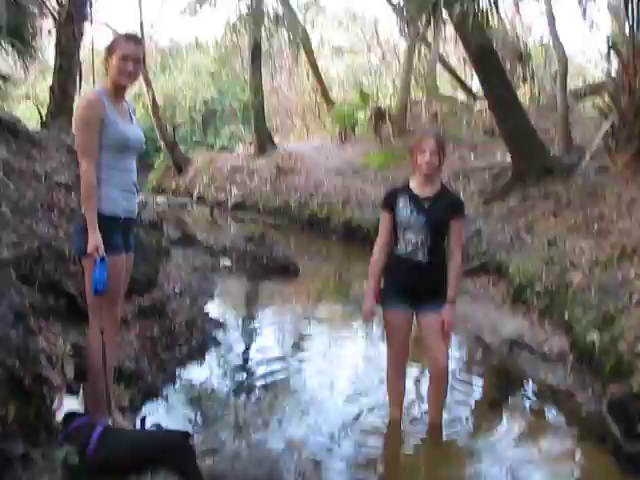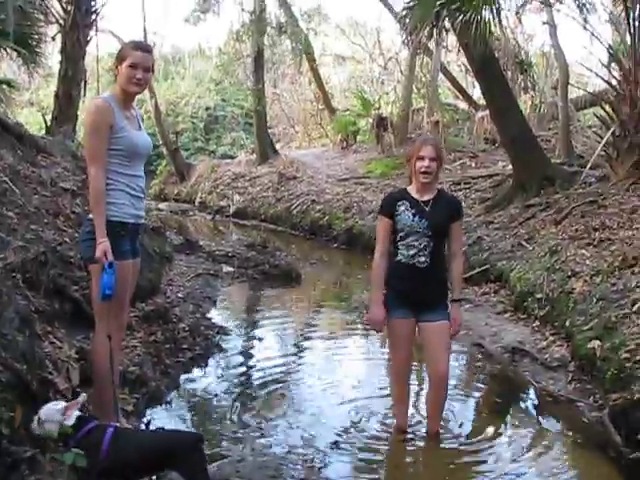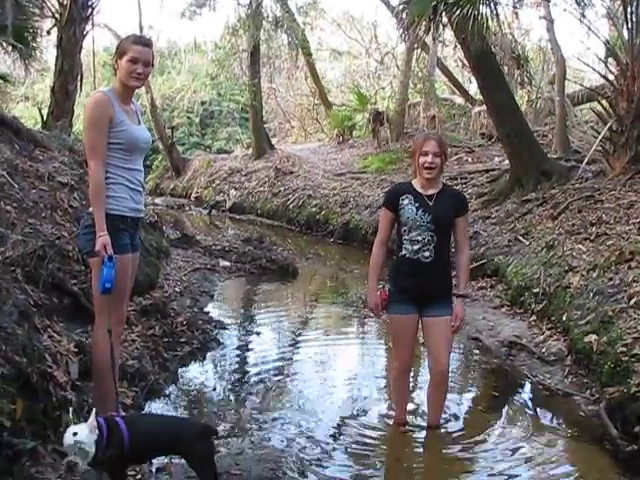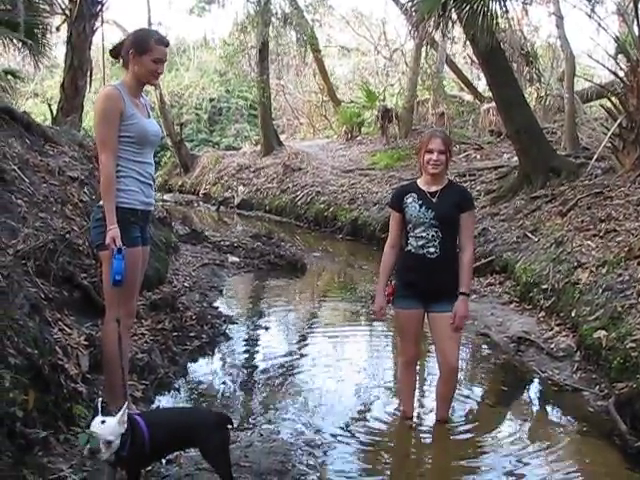
dt=1s
person 1, frame 1
left shoulder: (127, 107)
right shoulder: (93, 103)
right elbow: (87, 168)
left wrist: (127, 217)
right wrist: (93, 231)
left hip: (125, 220)
right hip: (103, 219)
left knee: (113, 320)
right knee: (102, 322)
left ankle: (107, 409)
right ankle: (100, 415)
person 1, frame 2
left shoulder: (135, 115)
right shoulder: (102, 108)
right elbow: (96, 174)
left wrist: (132, 227)
right wrist: (101, 236)
left hip: (132, 226)
right hip: (110, 226)
left knee: (119, 326)
right knee: (107, 327)
left ankle: (113, 414)
right ankle: (106, 420)
person 1, frame 3
left shoulder: (134, 109)
right shoulder: (102, 102)
right elbow: (95, 168)
left wrist: (132, 222)
right wrist: (101, 230)
left hip: (131, 221)
right hip: (110, 221)
left knee: (118, 321)
right knee: (107, 322)
left ankle: (111, 408)
right ankle: (106, 414)
person 1, frame 4
left shoulder: (144, 102)
right shoulder: (111, 97)
right elbow: (106, 162)
left wrist: (140, 217)
right wrist: (111, 223)
left hip: (141, 214)
right hip: (120, 214)
left knee: (128, 314)
right knee: (118, 315)
left ankle: (120, 400)
right ankle: (116, 407)
person 2, frame 1
left shoulder: (451, 202)
right shoulder: (395, 196)
left elbow: (455, 253)
right elbow: (382, 244)
left wrist: (450, 302)
right wrist: (370, 292)
left hip: (432, 293)
right hip: (396, 289)
left knee: (439, 366)
right knee: (397, 360)
left ankle: (434, 426)
right ankle: (396, 422)
person 2, frame 2
left shoulder: (450, 205)
right shoulder: (393, 201)
left elbow: (456, 256)
right elbow: (381, 253)
left wrist: (456, 302)
right wrist: (376, 301)
left hip: (435, 300)
right hip: (398, 296)
left knee: (440, 373)
right knee: (400, 369)
left ankle: (433, 434)
right ankle: (400, 430)
person 2, frame 3
left shoulder: (455, 199)
right shoulder: (397, 194)
left elbow: (462, 250)
right elbow: (381, 243)
left wrist: (461, 298)
right wrist: (372, 288)
left hip: (439, 295)
right hip: (402, 291)
left knee: (441, 369)
right knee: (401, 364)
left ankle: (433, 428)
right ankle: (399, 425)
person 2, frame 4
left shoulder: (460, 196)
right shoulder: (403, 194)
left elbow: (467, 248)
right elbow: (392, 245)
left wrist: (463, 296)
right wrist: (380, 291)
left hip: (445, 291)
right hip: (407, 288)
left knee: (450, 365)
right knee: (408, 357)
left ankle: (441, 422)
right ankle: (406, 418)
